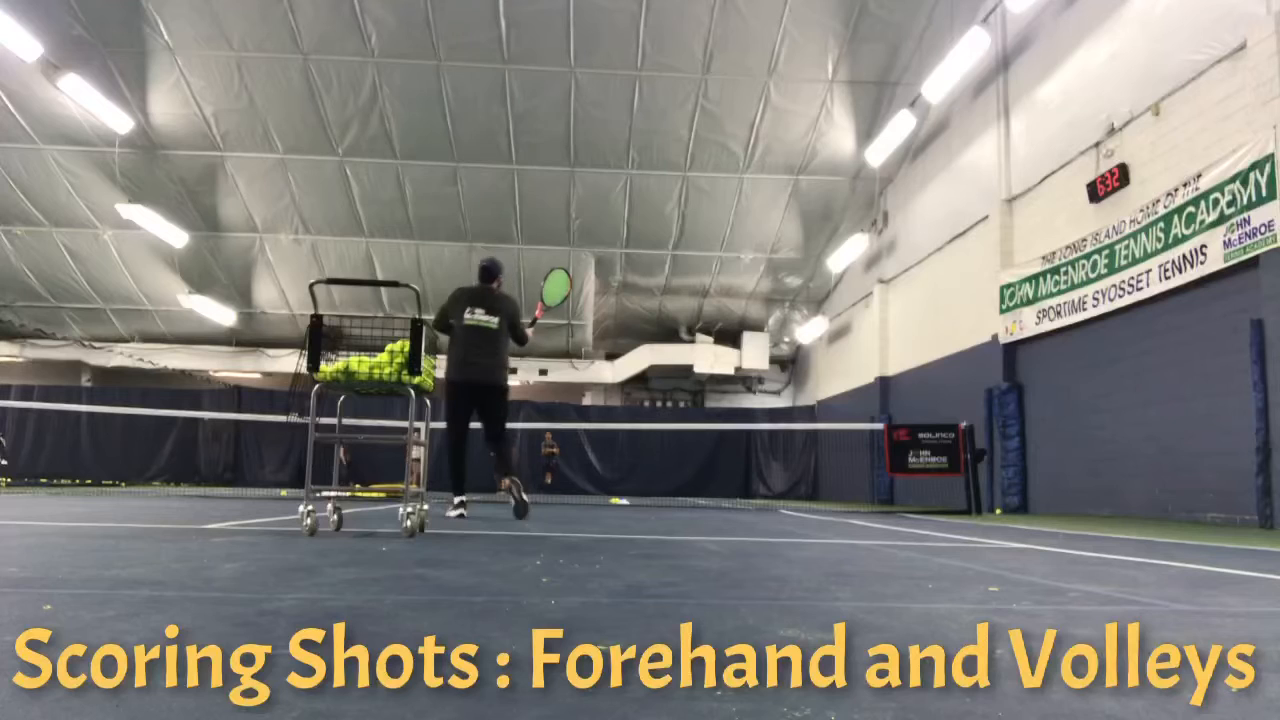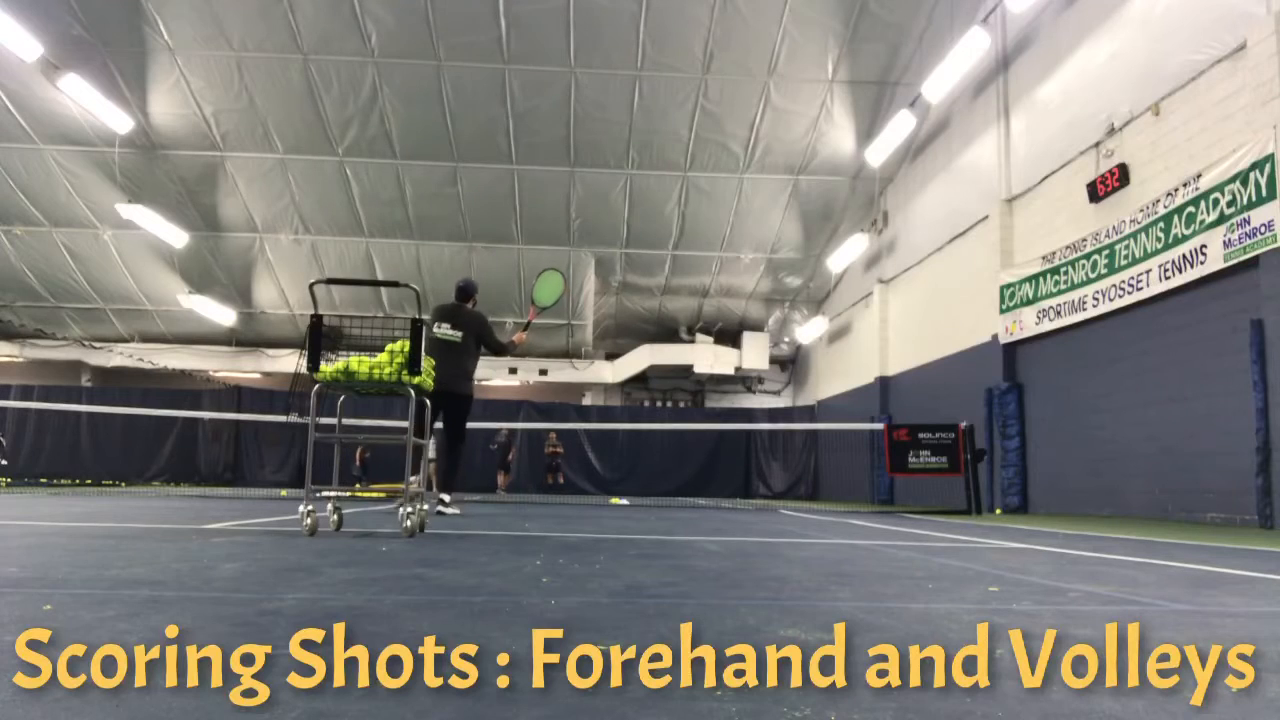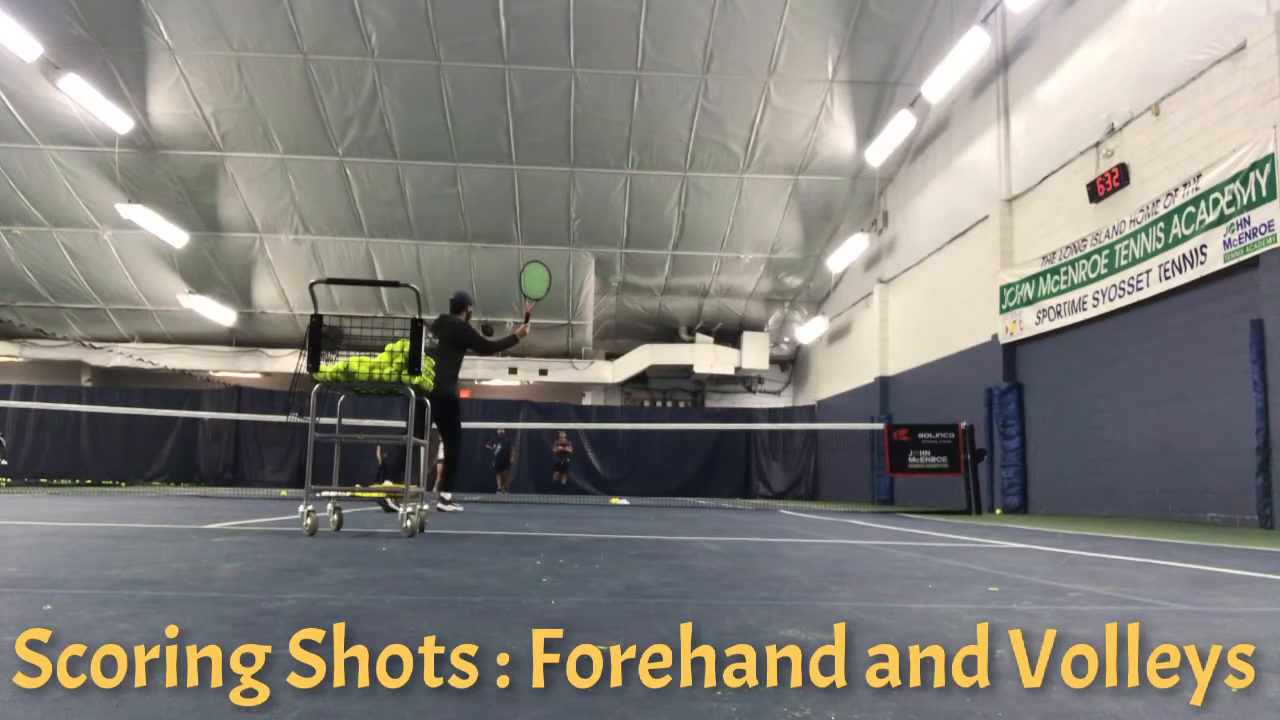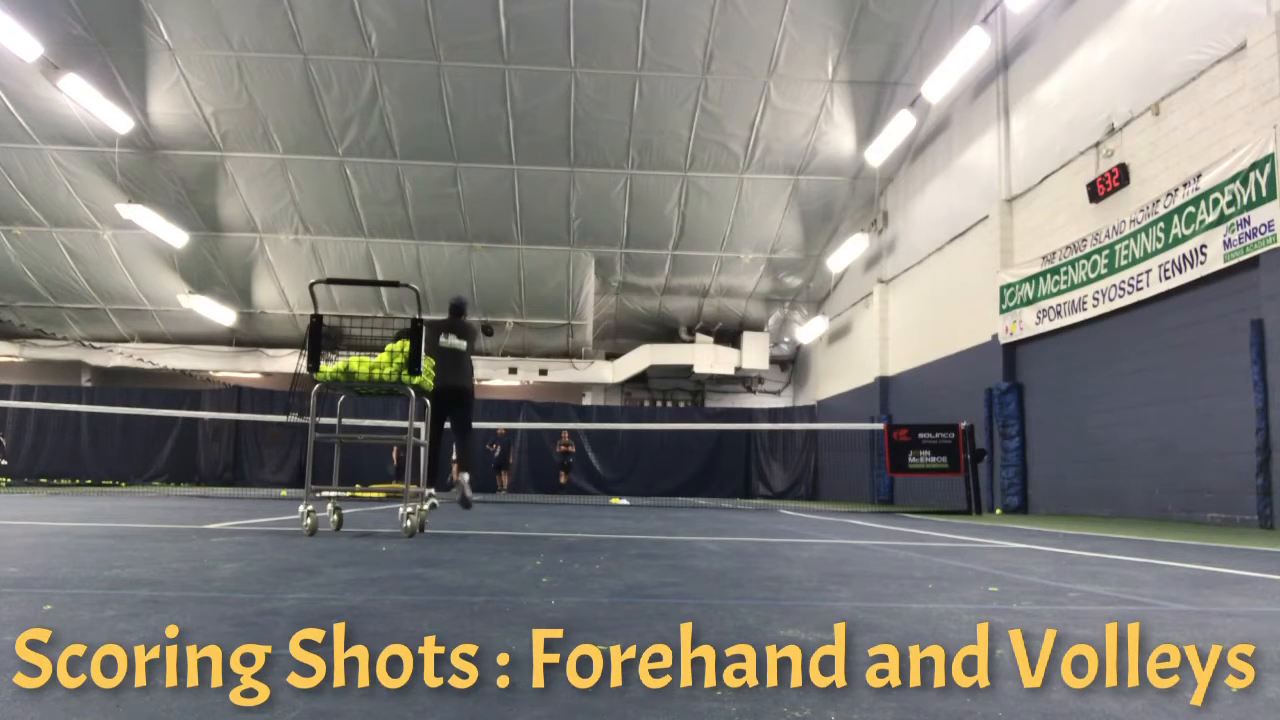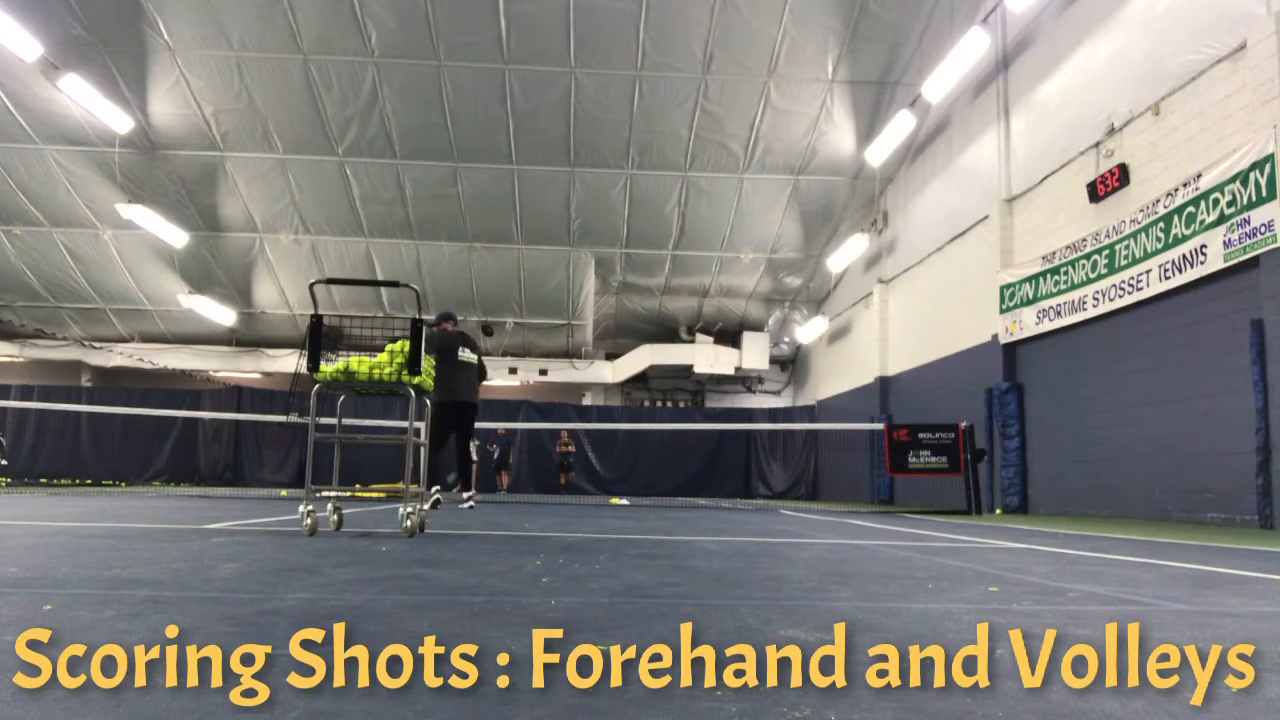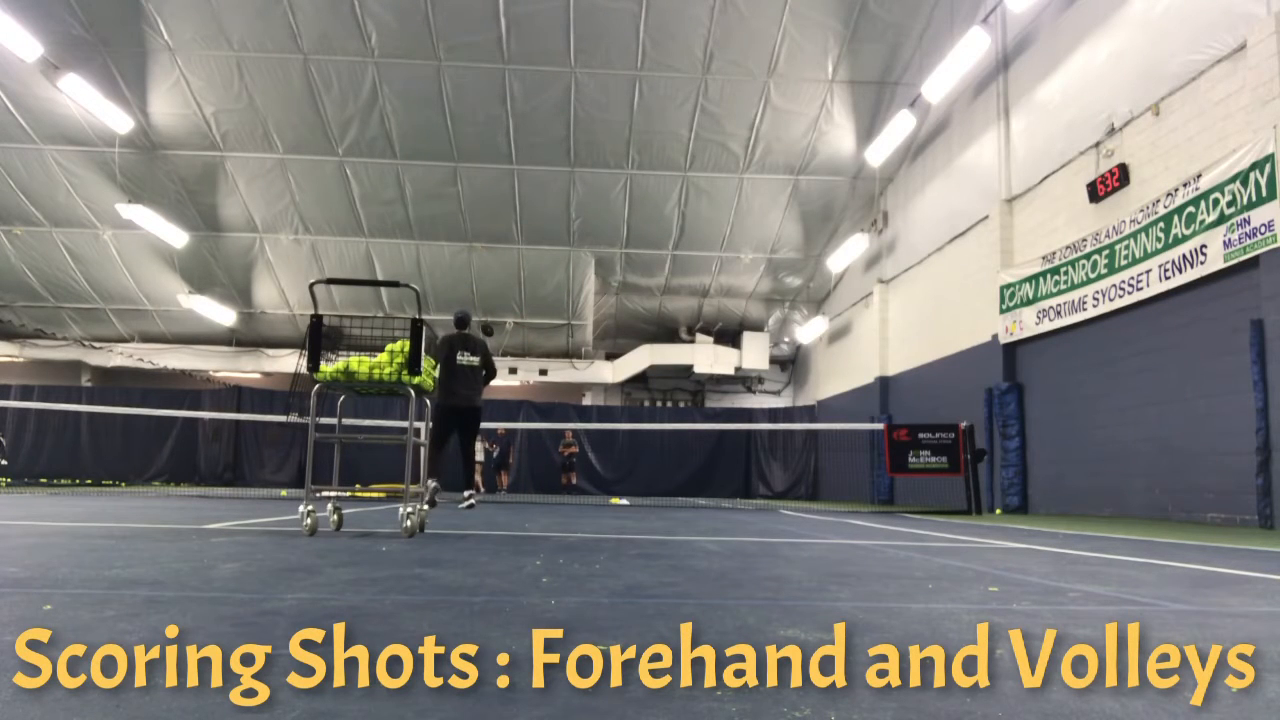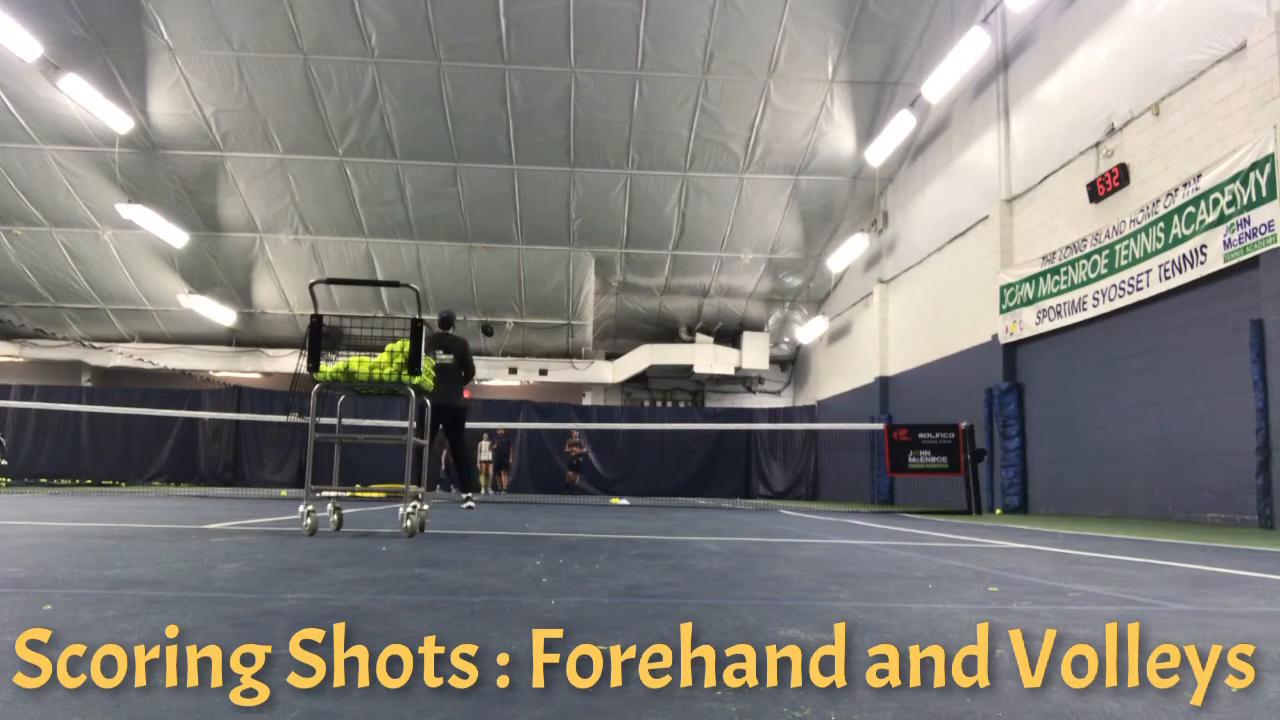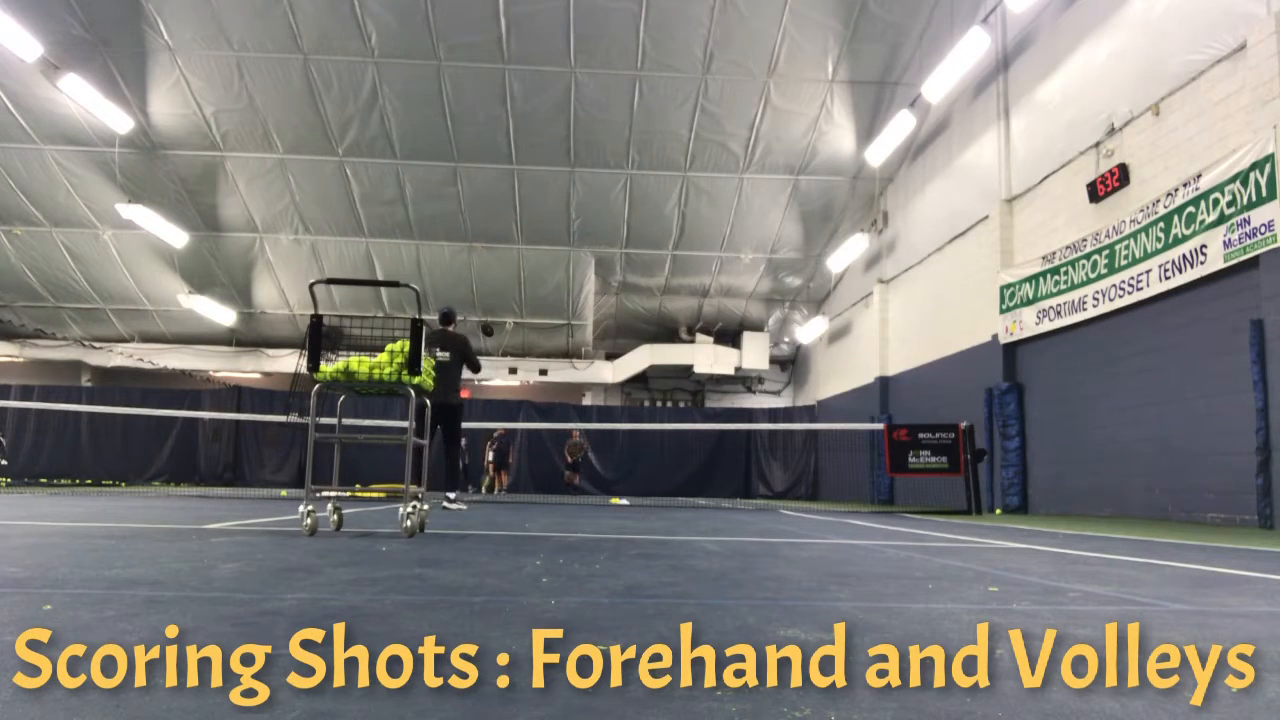
dt=0.5s
person 1, frame 1
left shoulder: (460, 296)
right shoulder: (508, 303)
left elbow: (438, 324)
right elbow: (520, 339)
right wrist: (527, 334)
left hip: (460, 378)
right hip: (493, 381)
left knee: (456, 439)
right knee: (497, 438)
left ankle: (459, 500)
right ankle: (511, 482)
person 1, frame 2
left shoulder: (438, 313)
right shoulder: (477, 319)
right elbow: (497, 349)
right wrist: (515, 342)
right hip: (459, 389)
left knee: (418, 437)
right knee: (453, 443)
right ankle: (444, 497)
person 1, frame 3
left shoulder: (436, 325)
right shoulder: (460, 328)
right elbow: (488, 348)
right wrist: (515, 336)
right hip: (444, 393)
right knee: (453, 445)
right ankle: (444, 496)
person 1, frame 4
left shoulder: (432, 327)
right shoulder: (470, 332)
left hip: (437, 388)
right hip: (462, 390)
left knee: (433, 441)
right knee: (462, 437)
left ankle: (430, 491)
right ankle: (463, 476)
person 1, frame 5
left shoulder: (445, 337)
right shoulder: (473, 344)
left elbow: (425, 345)
right elbow: (482, 374)
left hip: (448, 400)
right hip: (471, 402)
left knee: (434, 446)
right knee: (463, 448)
left ankle: (434, 490)
right ankle: (468, 494)
person 1, frame 6
left shoulder: (447, 341)
right shoulder: (480, 344)
left elbow: (434, 360)
right elbow: (491, 372)
left hip: (448, 403)
right hip: (473, 405)
left knee: (435, 446)
right knee: (467, 449)
left ankle: (432, 482)
right ankle: (469, 493)
person 1, frame 7
left shoulder: (425, 343)
right shoulder: (461, 344)
right elbow: (470, 372)
left hip: (429, 403)
right hip: (454, 404)
right knee: (459, 450)
right ankle: (468, 495)
person 1, frame 8
left shoulder: (425, 339)
right shoulder: (460, 341)
right elbow: (476, 368)
right wrist: (464, 366)
left hip: (426, 400)
right hip: (450, 401)
right knee: (452, 449)
right ankle: (451, 496)
